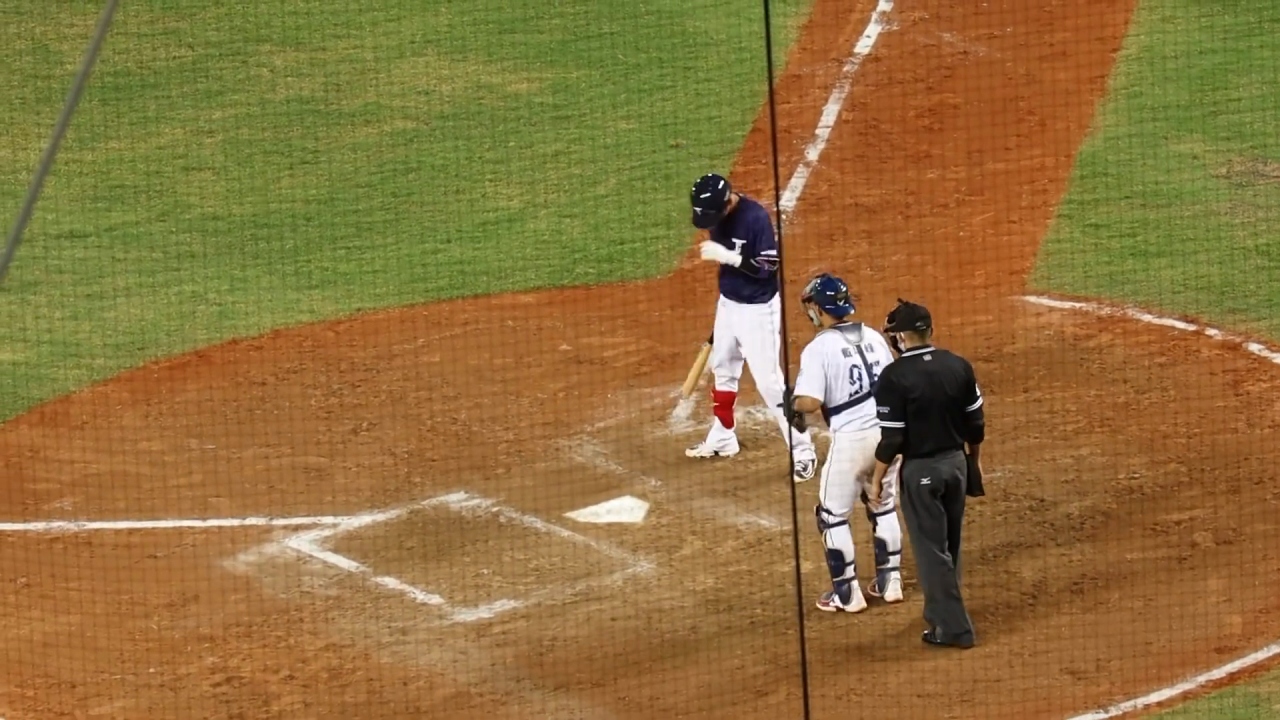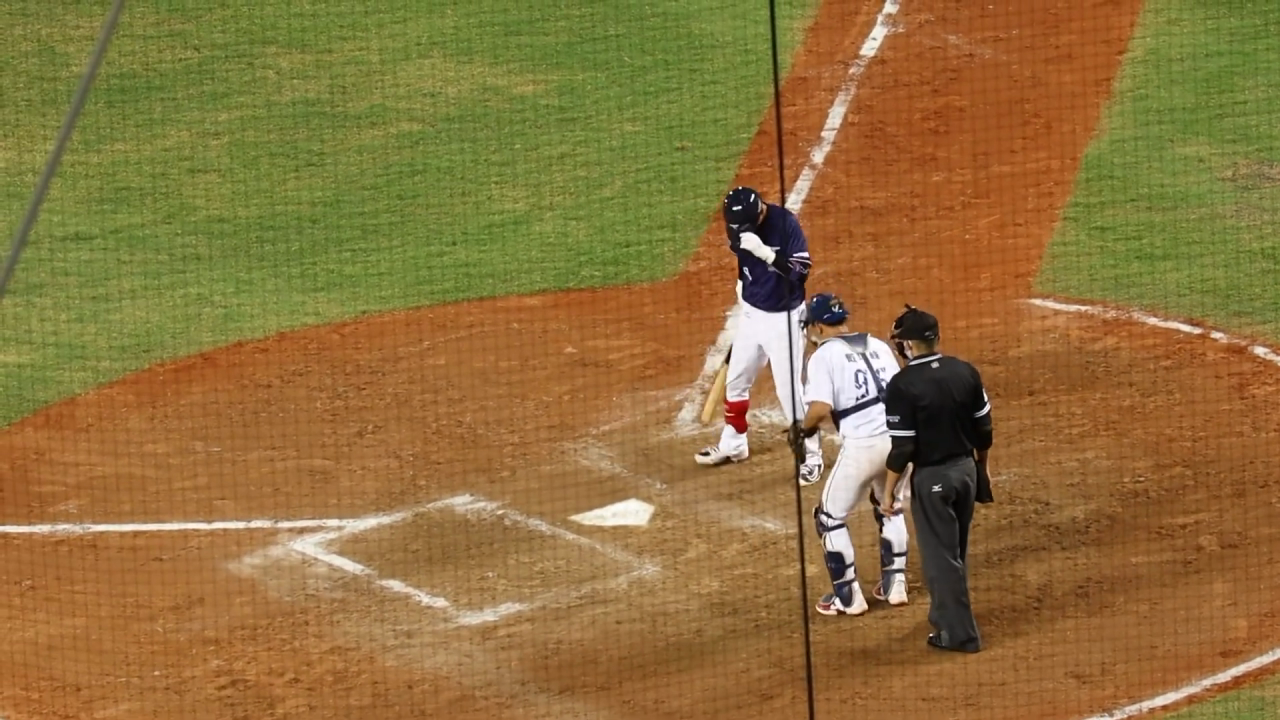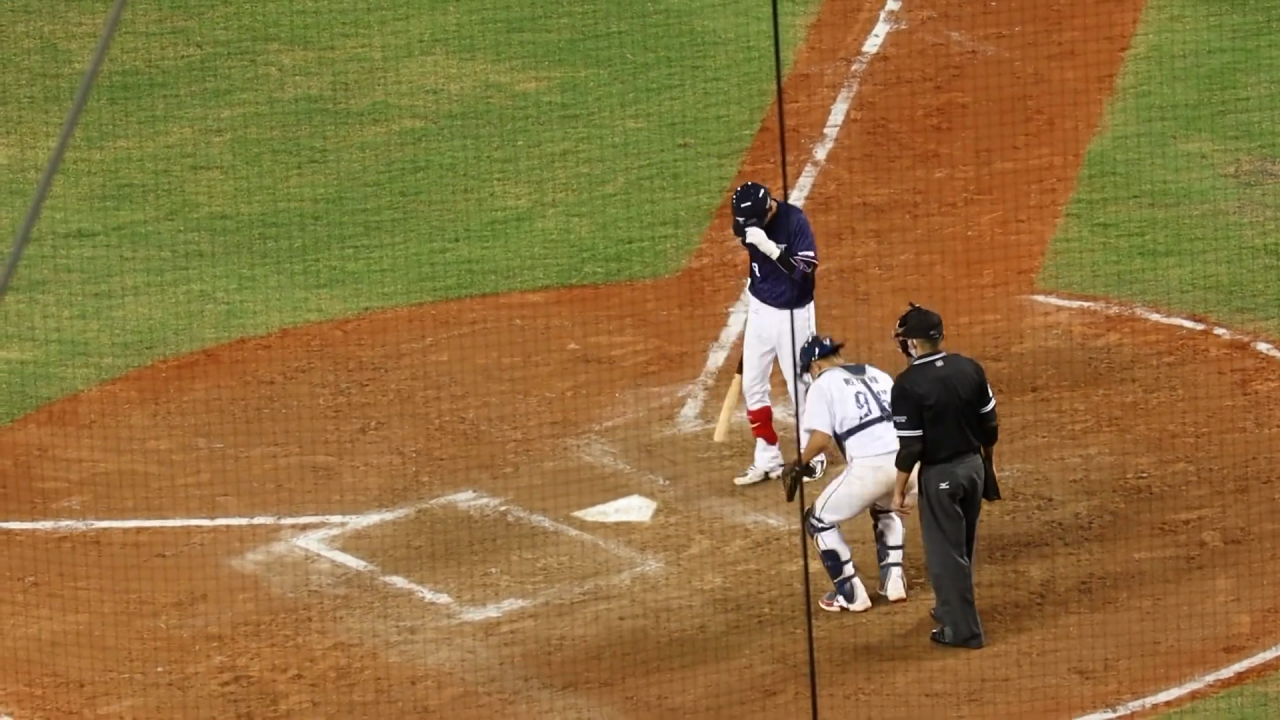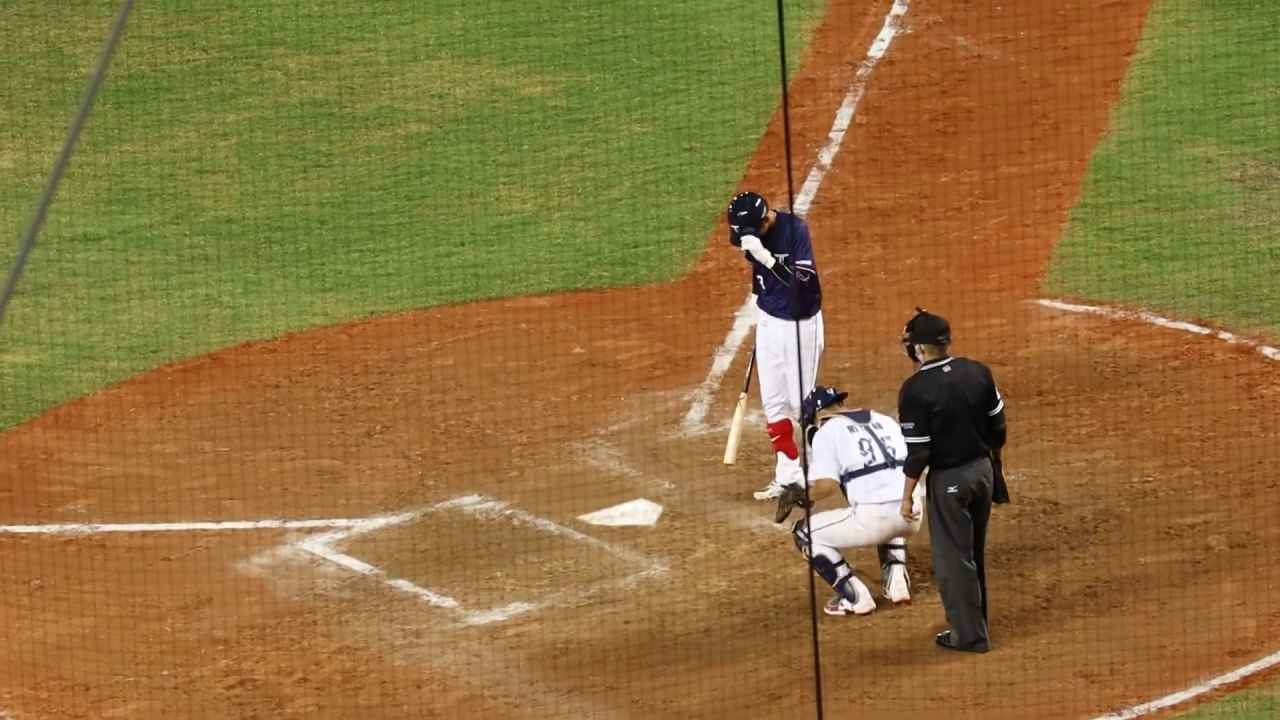
dt=0.2s
person 1, frame 1
left shoulder: (894, 376)
right shoulder: (959, 366)
left elbow: (892, 439)
right elbow: (976, 423)
left wrist: (877, 479)
right wrist: (974, 459)
left hip: (921, 470)
right hip: (956, 463)
left knee: (931, 551)
right knee: (948, 545)
left ankle: (953, 627)
right ankle: (939, 611)
person 1, frame 2
left shoulder: (902, 385)
right shoulder: (966, 372)
left elbow: (902, 448)
right elbow: (984, 428)
left wrist: (889, 491)
right wrist: (982, 466)
left hip: (932, 477)
right hip: (966, 469)
left knee: (941, 556)
right knee: (953, 550)
left ankle: (960, 633)
right ankle: (945, 613)
person 1, frame 3
left shoulder: (908, 384)
right shoulder: (971, 368)
left elbow: (910, 447)
right elbow: (989, 424)
left wrist: (899, 490)
right wrist: (987, 462)
left hip: (939, 475)
right hip: (973, 467)
left knee: (945, 552)
right knee: (961, 548)
left ankle: (963, 629)
right ankle: (950, 608)
person 1, frame 4
left shoulder: (915, 390)
right shoulder: (978, 372)
left elbow: (918, 453)
right elbow: (998, 426)
left wrist: (907, 496)
right wrist: (994, 463)
left hip: (949, 480)
right hip: (983, 470)
left knee: (953, 556)
right knee: (973, 551)
left ankle: (969, 633)
right ankle: (973, 615)
person 2, frame 1
left shoulder: (755, 216)
right shoulder: (720, 215)
left elbow: (770, 266)
left wrist: (730, 258)
left hip: (757, 309)
right hip: (730, 303)
left knee: (769, 382)
right knee: (722, 370)
left ankle: (802, 451)
right ankle: (722, 439)
person 2, frame 2
left shoulder: (784, 221)
right shoulder: (740, 225)
left elbow: (800, 270)
left wrist: (764, 252)
left hip: (782, 318)
right hip: (751, 313)
left knee: (789, 391)
right knee: (736, 381)
left ankle: (811, 457)
right ankle: (733, 444)
person 2, frame 3
left shoulder: (794, 220)
right shoulder: (751, 222)
left elbow: (805, 269)
left wrist: (770, 248)
left hip: (793, 315)
right hip: (760, 310)
left knee: (799, 387)
right knee: (753, 385)
left ankle: (813, 454)
right ankle: (767, 459)
person 2, frame 4
left shoulder: (794, 229)
right shoulder: (753, 233)
left elbow: (802, 279)
left wrist: (765, 257)
left hip: (801, 325)
right hip: (768, 323)
left knee: (799, 399)
right knee: (773, 401)
right ankle: (789, 473)
person 3, frame 1
left shoulder: (818, 348)
right shoulder: (873, 336)
left elbow: (810, 403)
left wrist: (792, 403)
left hip: (852, 439)
left knee: (832, 516)
right knee: (883, 507)
left ankle: (847, 593)
right ankle: (889, 582)
person 3, frame 2
left shoulder: (823, 355)
right shoulder: (879, 346)
left elbow: (820, 408)
left wrist: (802, 428)
left hip: (863, 445)
left knee: (830, 518)
right knee: (891, 510)
left ankle: (847, 596)
right ankle: (895, 584)
person 3, frame 3
left shoulder: (822, 384)
right shoulder: (879, 375)
left elbow: (821, 438)
left wrist: (799, 464)
left hip: (870, 465)
left knee: (819, 521)
right knee: (886, 509)
left ankle: (850, 594)
right ankle: (893, 581)
person 3, frame 4
left shoulder: (826, 432)
right shoulder: (885, 421)
left elbow: (827, 485)
left wrist: (802, 495)
left hip: (874, 514)
right hip: (910, 509)
left knee: (805, 533)
left ankle: (853, 596)
right ankle: (896, 582)
